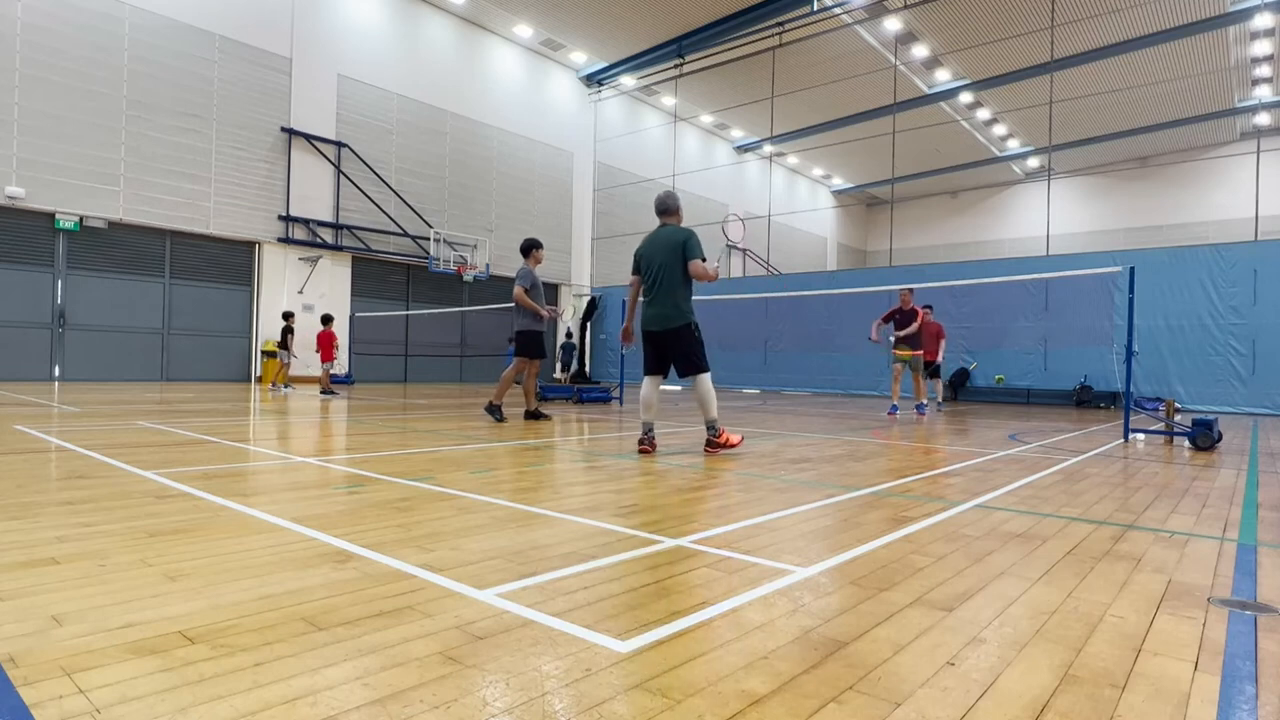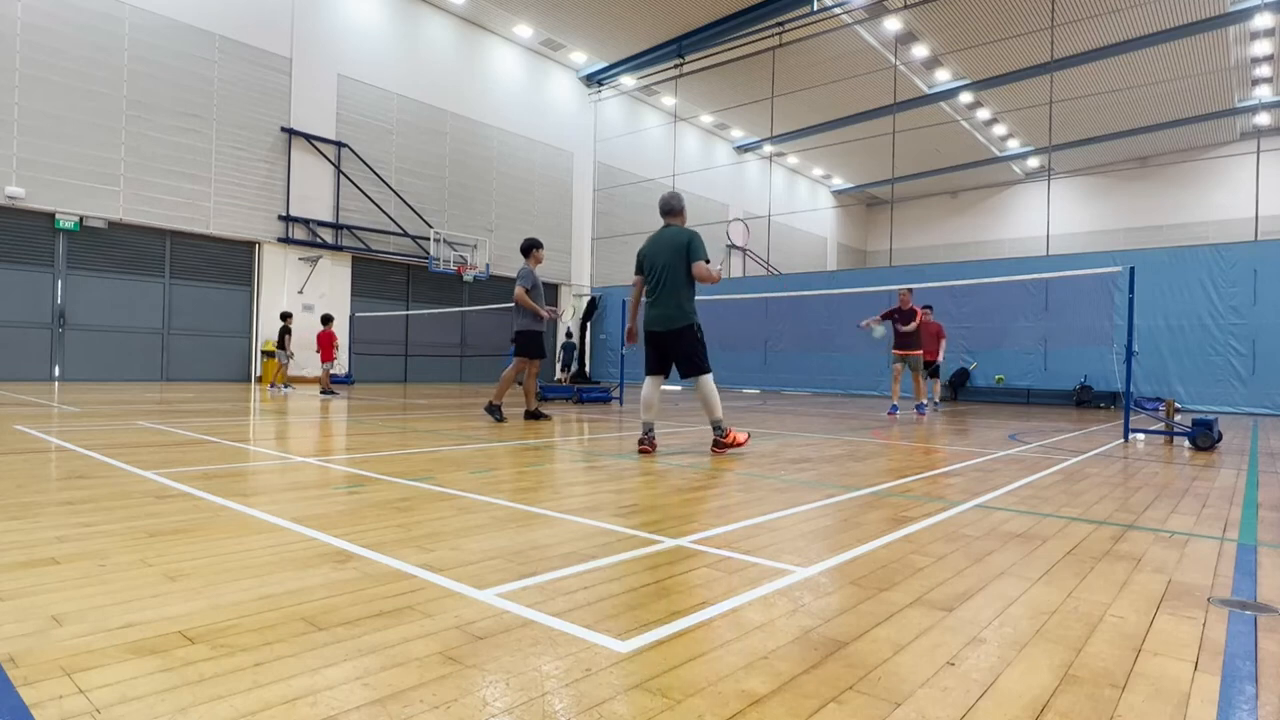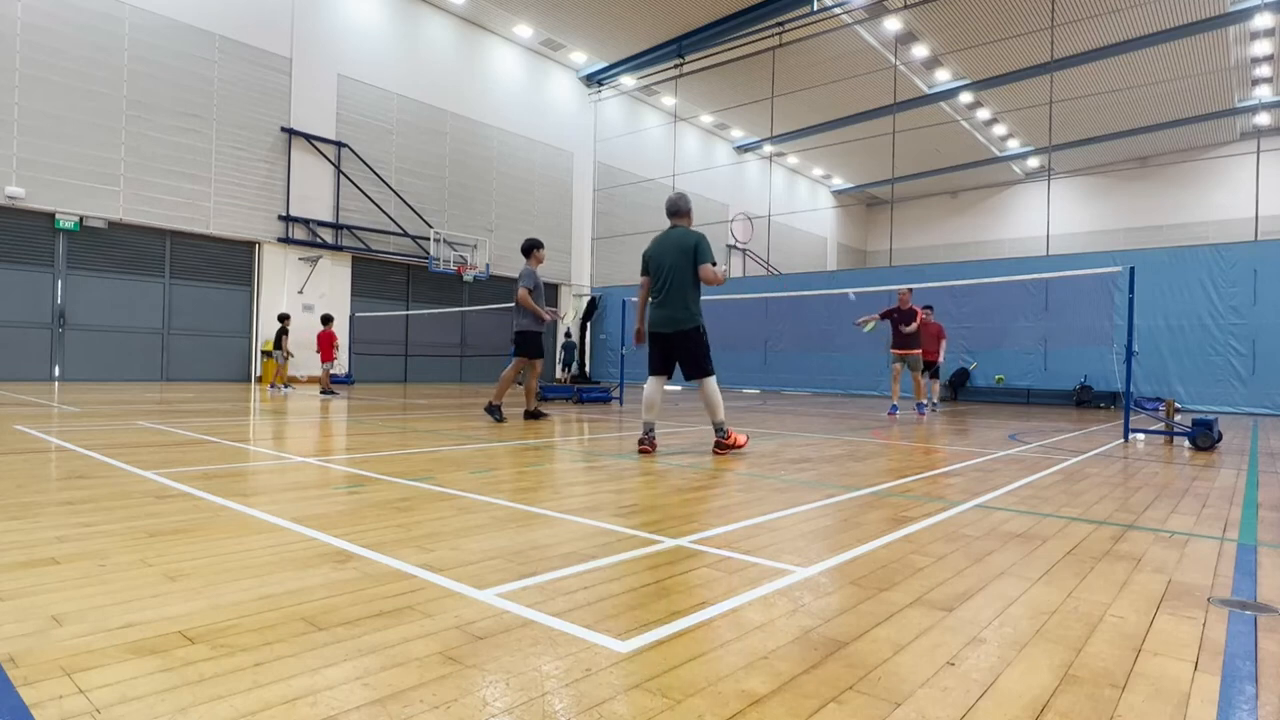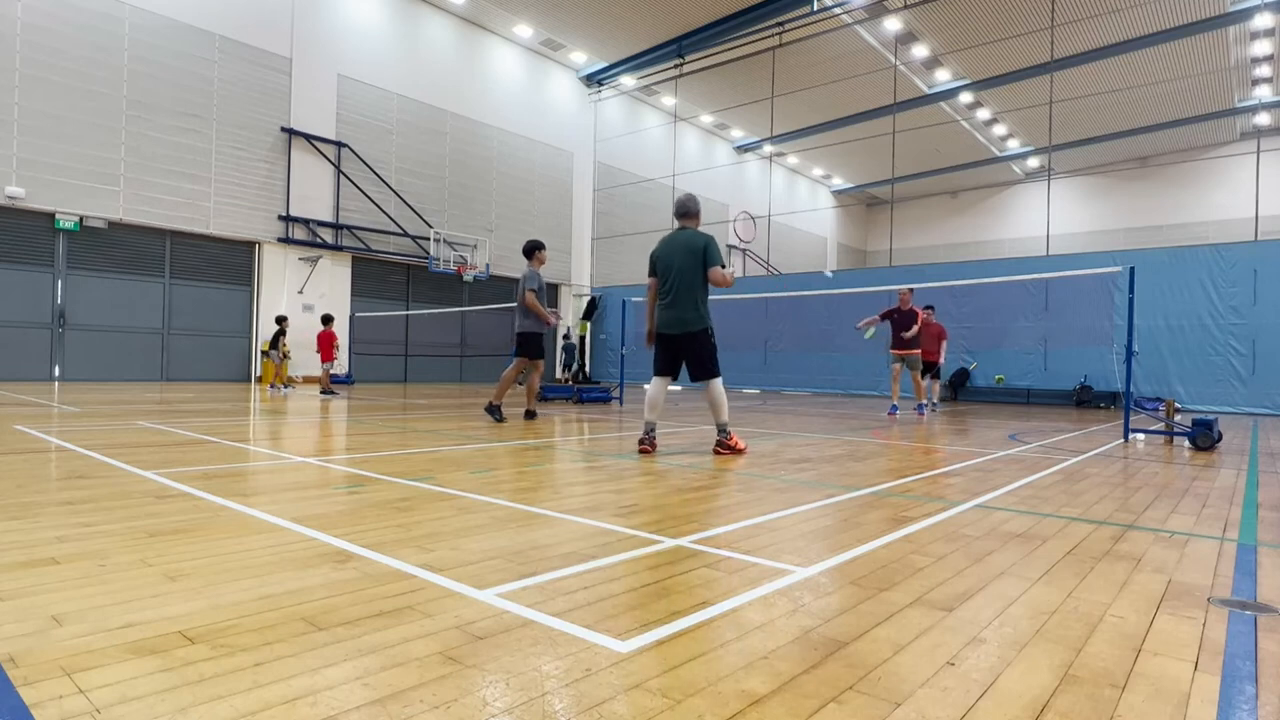
dt=0.1s
person 1, frame 1
left shoulder: (644, 244)
right shoulder: (686, 236)
left elbow: (634, 286)
right elbow: (696, 271)
left wrist: (628, 322)
right wrist: (712, 274)
left hip: (650, 322)
right hip: (680, 319)
left knee: (652, 377)
right knee: (701, 373)
left ankle: (646, 435)
right ankle: (714, 434)
person 1, frame 2
left shoulder: (648, 244)
right shoulder: (689, 237)
left elbow: (637, 286)
right elbow: (700, 273)
left wrist: (632, 322)
right wrist: (714, 275)
left hip: (653, 322)
right hip: (682, 320)
left knee: (653, 377)
right knee: (702, 375)
left ankle: (647, 436)
right ankle: (721, 434)
person 1, frame 3
left shoulder: (653, 245)
right shoulder: (696, 239)
left elbow: (644, 287)
right elbow: (706, 276)
left wrist: (639, 323)
right wrist: (720, 277)
left hip: (657, 323)
right hip: (688, 322)
left knee: (655, 378)
right knee: (705, 377)
left ankle: (647, 436)
right ankle: (723, 436)
person 1, frame 4
left shoulder: (661, 246)
right shoulder: (705, 241)
left elbow: (652, 288)
right elbow: (716, 278)
left wrist: (651, 324)
right wrist: (728, 278)
left hip: (665, 325)
right hip: (695, 324)
left knee: (660, 378)
right knee: (712, 379)
left ankle: (648, 435)
right ankle: (724, 438)
person 2, frame 1
left shoulder: (531, 273)
right shoulder: (526, 271)
right elbow: (517, 295)
left wrist: (543, 309)
right wrist: (540, 310)
left hip: (535, 329)
right hip: (527, 328)
left knee: (533, 369)
right knee: (519, 366)
left ankle: (531, 409)
right ankle: (494, 403)
person 2, frame 2
left shoulder: (530, 273)
right shoulder: (527, 271)
right elbow: (519, 295)
left wrist: (543, 309)
right wrist: (540, 311)
left hip: (534, 329)
right hip: (527, 328)
left knee: (532, 369)
right knee: (518, 366)
left ankle: (531, 409)
right ankle: (494, 404)
person 2, frame 3
left shoulder: (531, 273)
right shoulder: (529, 272)
right elbow: (522, 297)
left wrist: (544, 310)
right wrist: (541, 313)
left hip: (533, 329)
right hip: (527, 328)
left knee: (535, 368)
right knee: (517, 365)
left ankle: (531, 409)
right ankle: (494, 404)
person 2, frame 4
left shoulder: (531, 274)
right shoulder: (533, 274)
right elbow: (529, 300)
left wrist: (546, 312)
right wrist: (548, 318)
left hip: (531, 329)
right hip: (531, 329)
left knee: (537, 369)
right knee: (517, 367)
left ankle: (530, 409)
right ankle: (494, 404)
